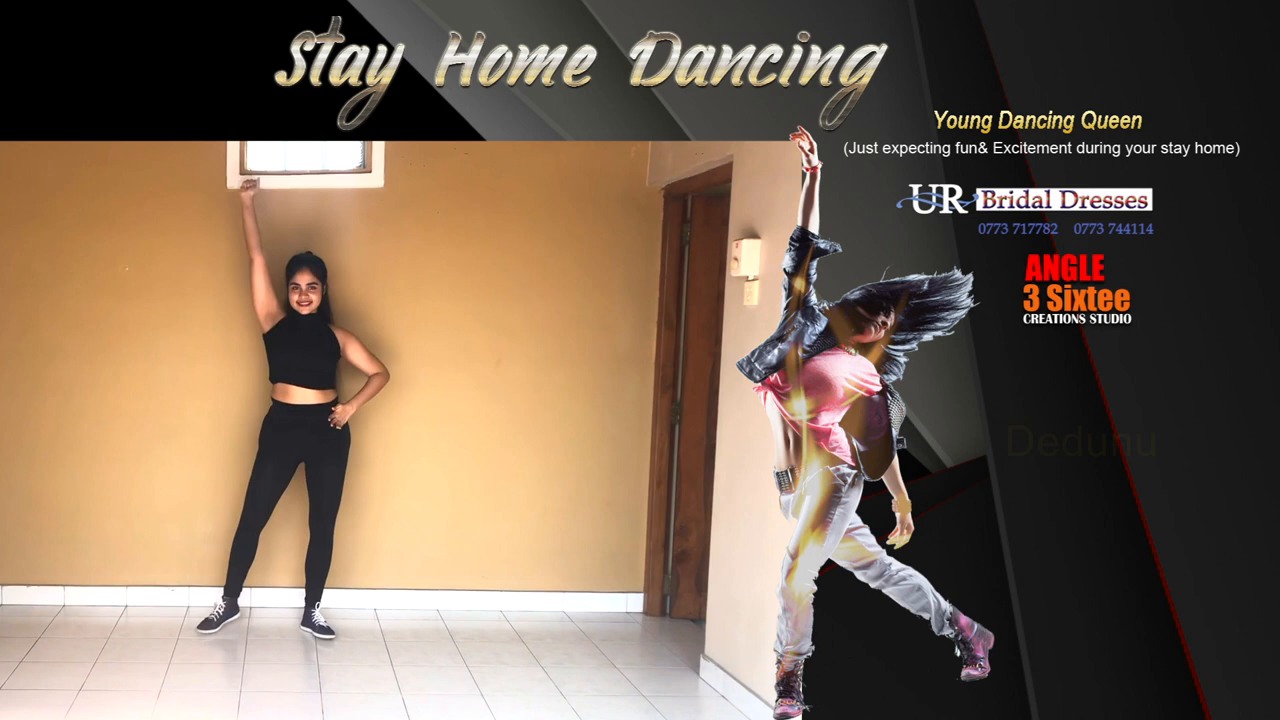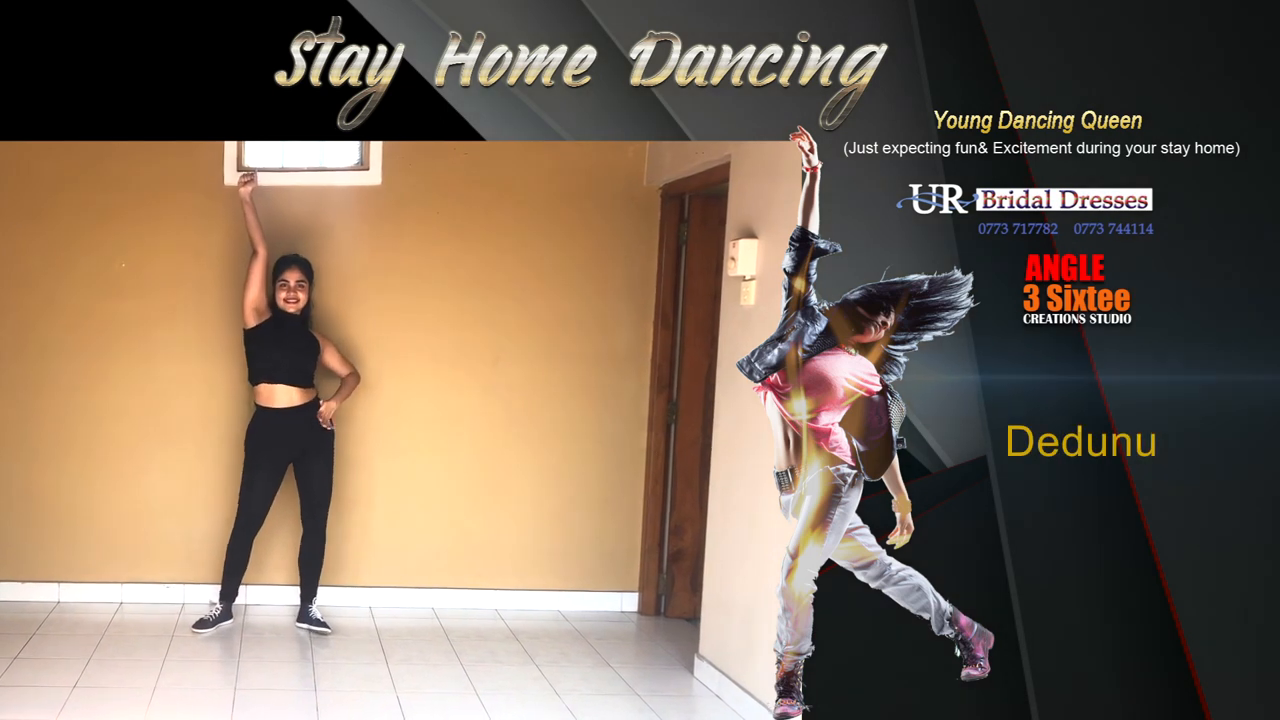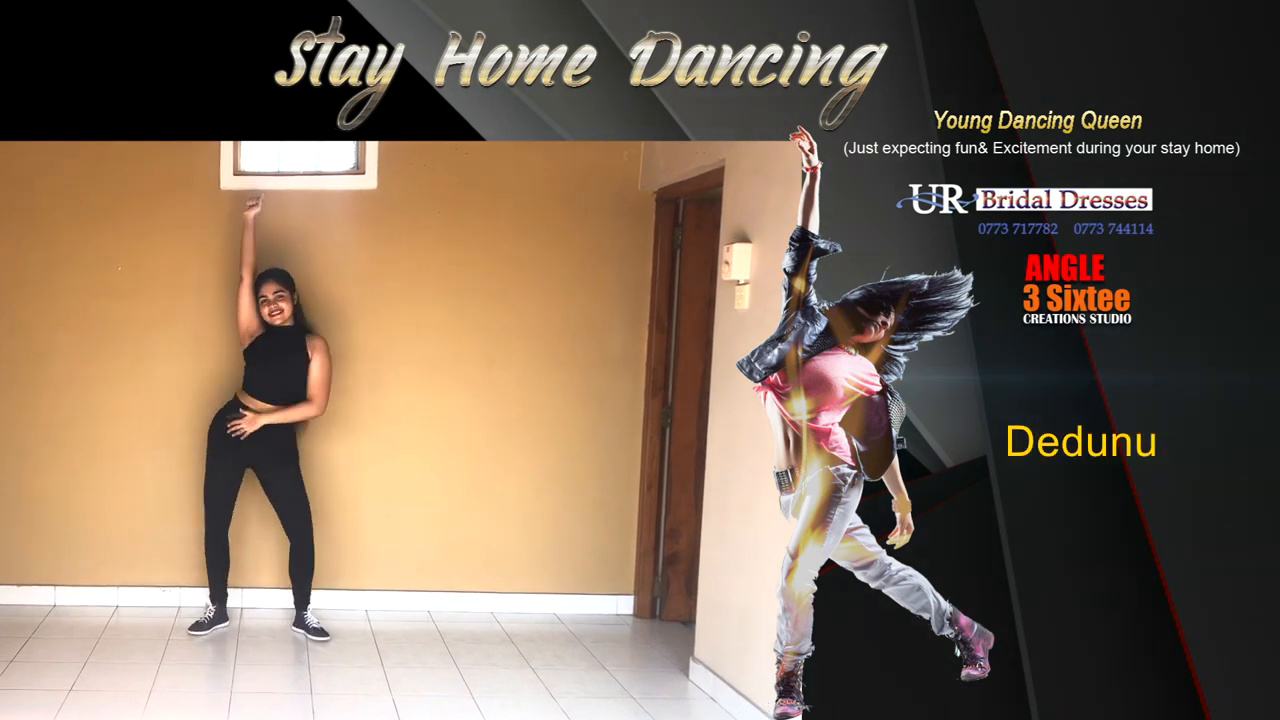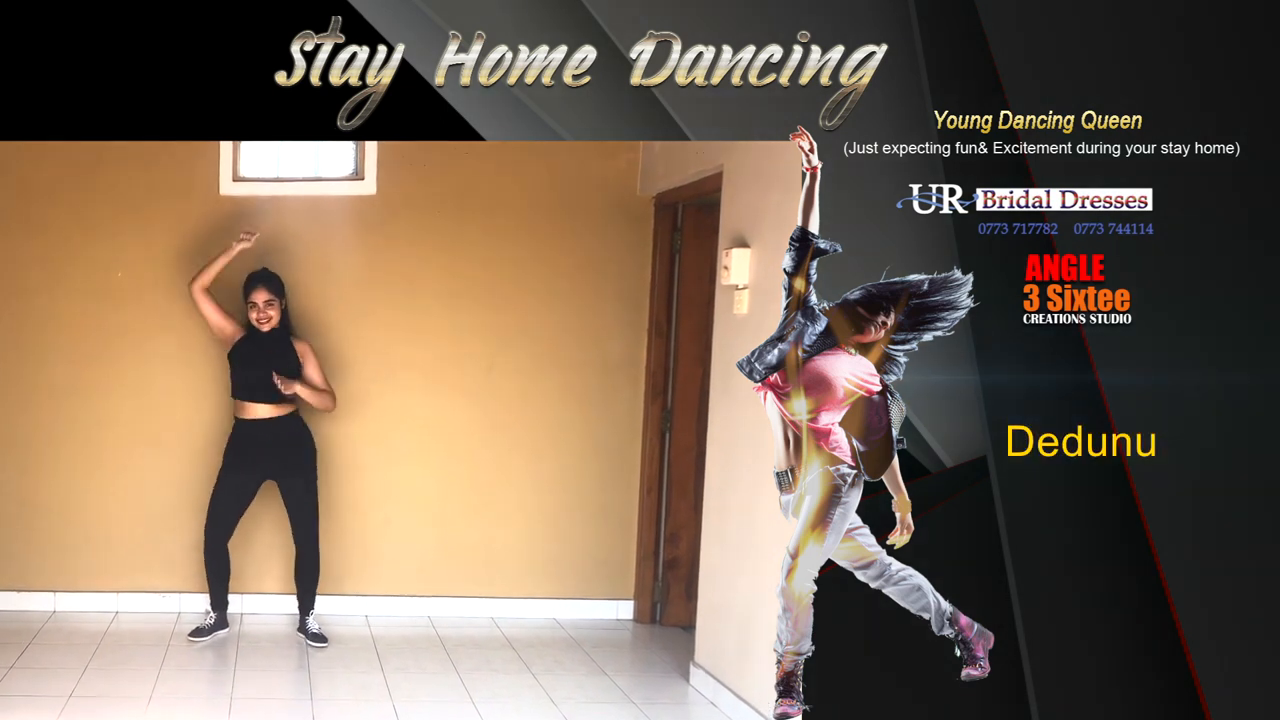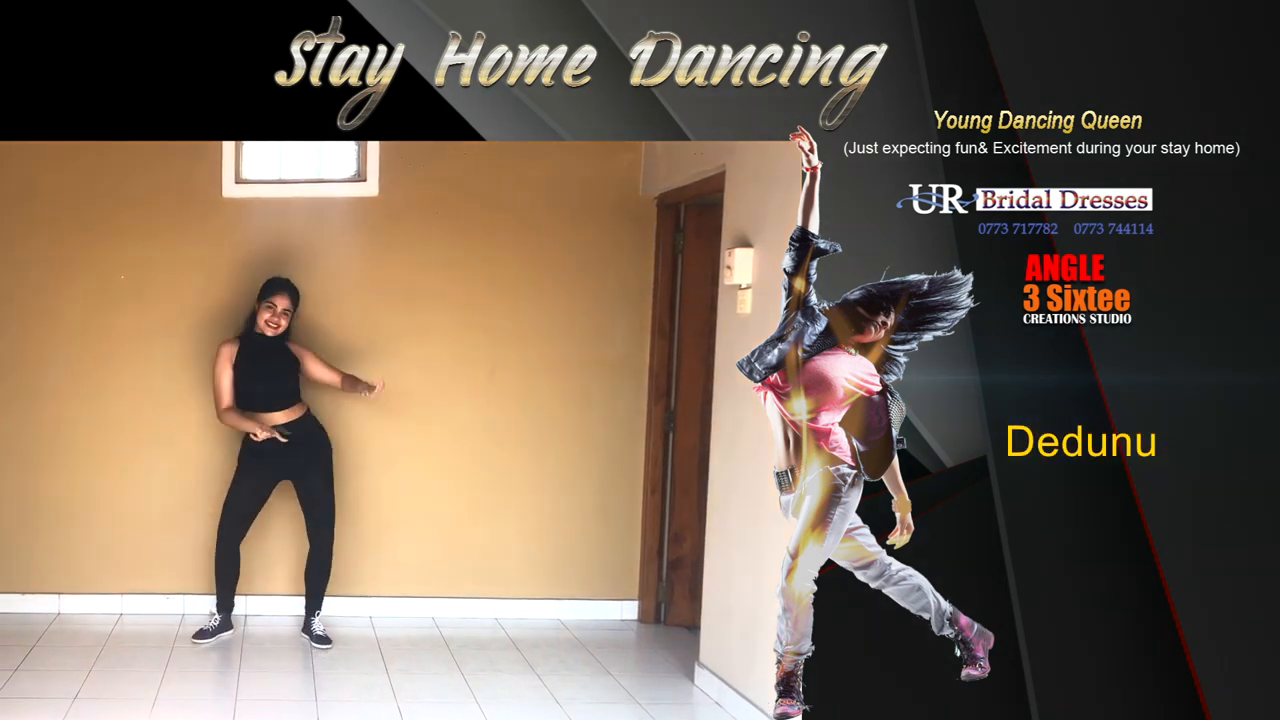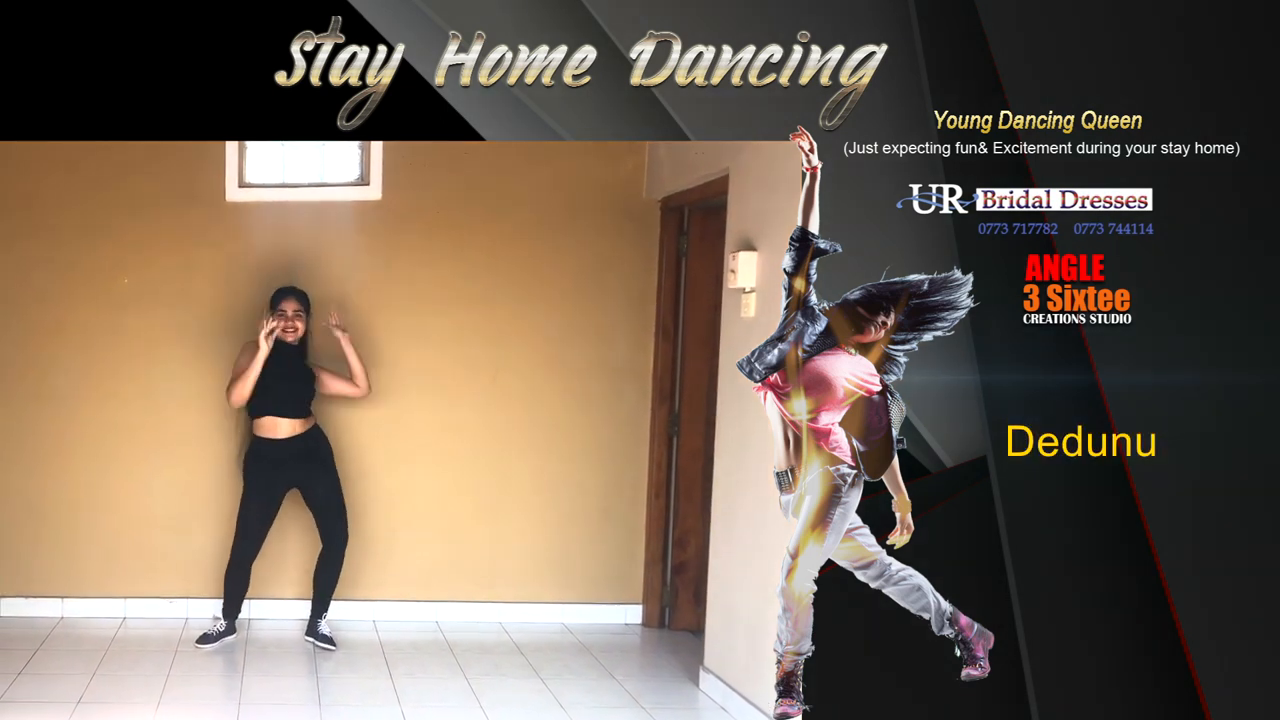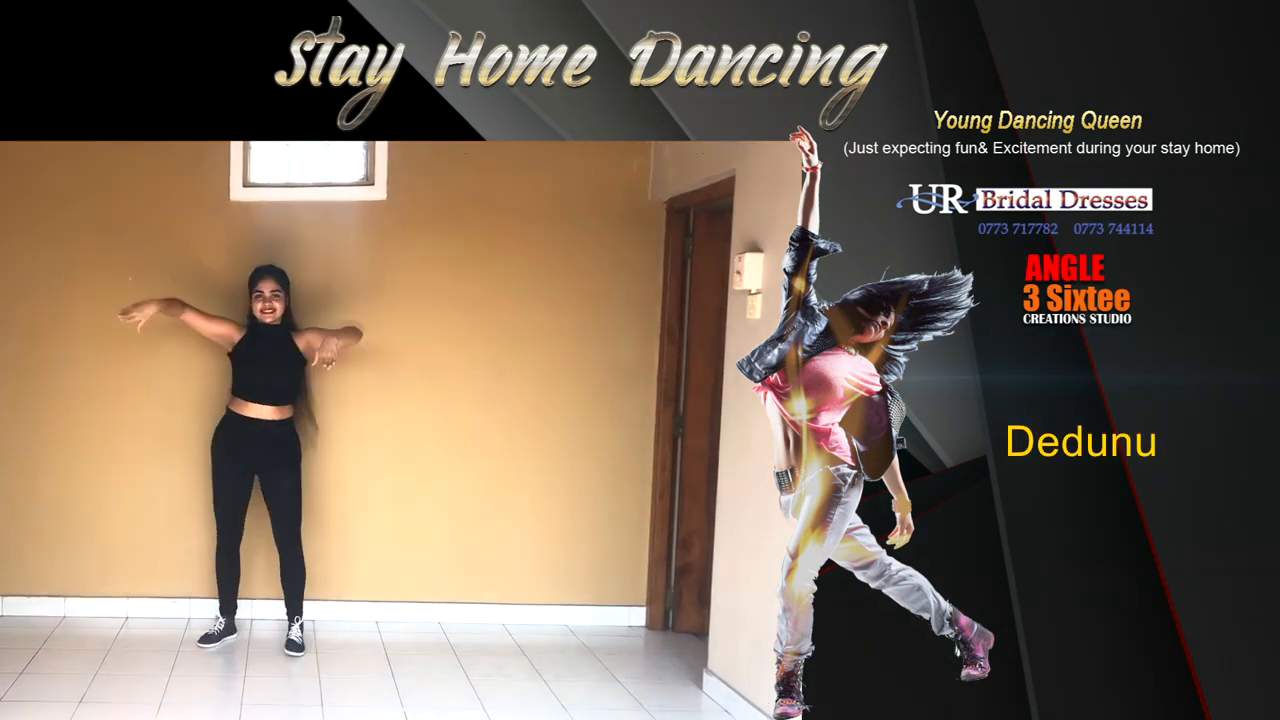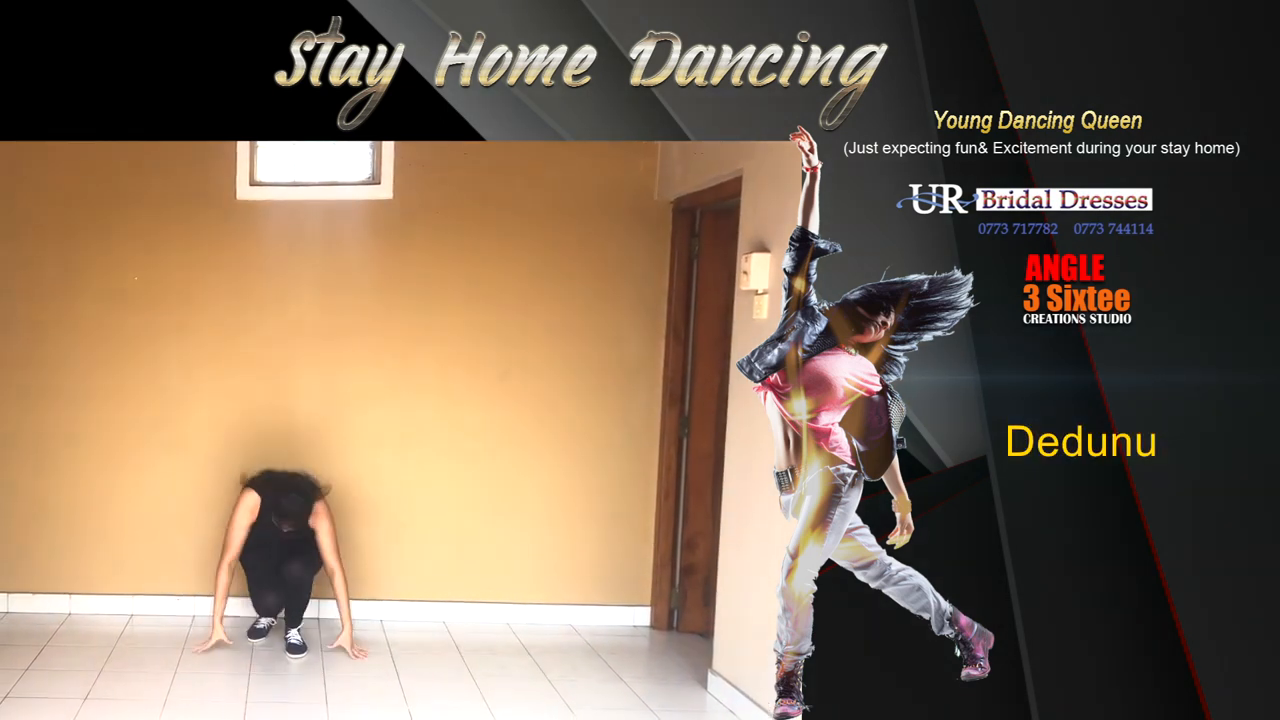
dt=0.7s
person 1, frame 1
left shoulder: (868, 380)
right shoulder: (805, 319)
left elbow: (881, 445)
right elbow: (805, 243)
left wrist: (902, 504)
right wrist: (813, 173)
left hip: (833, 474)
right hip: (793, 481)
left knee: (796, 575)
right knee: (875, 565)
person 1, frame 2
left shoulder: (868, 380)
right shoulder: (805, 317)
left elbow: (880, 446)
right elbow: (806, 242)
left wrist: (902, 504)
right wrist: (813, 171)
left hip: (833, 474)
right hip: (792, 481)
left knee: (796, 576)
right knee: (876, 567)
person 1, frame 3
left shoulder: (868, 380)
right shoulder: (805, 318)
left elbow: (881, 445)
right elbow: (805, 242)
left wrist: (903, 504)
right wrist: (813, 173)
left hip: (832, 474)
right hip: (791, 480)
left knee: (795, 576)
right knee: (876, 566)
person 1, frame 4
left shoulder: (868, 378)
right shoulder: (805, 318)
left elbow: (880, 446)
right elbow: (806, 243)
left wrist: (902, 504)
right wrist: (813, 172)
left hip: (832, 475)
right hip: (791, 481)
left knee: (795, 577)
right knee: (875, 567)
person 1, frame 5
left shoulder: (868, 379)
right shoulder: (806, 318)
left elbow: (880, 447)
right elbow: (806, 243)
left wrist: (902, 504)
right wrist: (813, 173)
left hip: (832, 474)
right hip: (791, 481)
left knee: (795, 576)
right knee: (876, 566)
person 1, frame 6
left shoulder: (868, 378)
right shoulder: (805, 319)
left elbow: (881, 445)
right elbow: (806, 244)
left wrist: (903, 504)
right wrist: (813, 173)
left hip: (832, 475)
right hip: (792, 482)
left knee: (795, 577)
right knee: (876, 567)
person 1, frame 7
left shoulder: (868, 378)
right shoulder: (804, 318)
left elbow: (881, 445)
right elbow: (806, 243)
left wrist: (902, 503)
right wrist: (813, 173)
left hip: (832, 474)
right hip: (792, 481)
left knee: (795, 576)
right knee: (876, 566)
right ankle: (966, 630)
person 1, frame 8
left shoulder: (868, 377)
right shoulder: (805, 318)
left elbow: (880, 445)
right elbow: (807, 243)
left wrist: (903, 504)
right wrist: (812, 173)
left hip: (832, 474)
right hip: (792, 480)
left knee: (795, 576)
right knee: (877, 567)
person 2, frame 1
left shoulder: (336, 335)
right shoulder: (274, 321)
left elbow: (378, 373)
right elbow: (256, 262)
left wrist: (353, 406)
right wrist: (246, 207)
left hip: (327, 430)
right hip: (281, 428)
left knee: (322, 524)
right knee: (252, 516)
left ankle: (312, 611)
right ankle: (227, 602)
person 2, frame 2
left shoulder: (313, 339)
right shoulder: (258, 319)
left elbow: (350, 373)
right elbow: (259, 254)
left wrist: (335, 402)
right wrist: (245, 199)
left hip: (312, 429)
right hip: (268, 431)
left knee: (315, 522)
right knee: (247, 522)
left ankle: (308, 608)
right ankle: (224, 605)
person 2, frame 3
left shoulder: (313, 345)
right shoulder: (254, 337)
left elbow: (316, 404)
right elbow: (244, 276)
left wrist: (263, 417)
right wrist: (249, 221)
left hip: (277, 442)
right hip: (230, 431)
left knee: (300, 531)
right knee: (215, 522)
left ankle: (303, 613)
right ankle: (218, 608)
person 2, frame 4
left shoulder: (297, 348)
right shoulder: (237, 338)
left elbow: (328, 401)
right elbow: (197, 289)
left wrist: (298, 387)
right wrist: (235, 250)
left hip: (290, 445)
right hip: (244, 446)
left knee: (307, 537)
right knee: (215, 533)
left ankle: (306, 618)
right ankle: (218, 615)
person 2, frame 5
left shoulder: (293, 352)
right shoulder: (231, 350)
left elbow: (339, 380)
right elbow: (224, 410)
left wrist: (361, 387)
right wrist: (252, 425)
left hip: (308, 443)
right hip: (260, 448)
left knee: (322, 535)
right knee: (228, 533)
left ankle: (312, 619)
right ankle: (222, 616)
person 2, frame 6
left shoulder: (308, 368)
right shoulder: (256, 357)
left elbow: (361, 389)
right elbow: (234, 399)
left wrist: (343, 338)
right wrist: (261, 352)
left hip: (312, 454)
right hip: (266, 460)
left knee: (337, 539)
right knee: (244, 548)
left ankle: (317, 621)
right ankle: (228, 622)
person 2, frame 7
left shoulder: (301, 340)
right shoulder: (238, 335)
left elbow: (353, 333)
right elbow: (184, 311)
left wrist: (336, 341)
right wrist: (156, 306)
left hip: (279, 443)
right hip: (232, 439)
left knee: (288, 537)
right knee: (227, 536)
left ankle: (296, 622)
right ankle: (226, 619)
person 2, frame 8
left shoulder: (316, 506)
right shoulder: (253, 498)
left elbow: (334, 567)
right elbow: (228, 560)
left wrist: (347, 629)
right wrist: (217, 623)
left hip: (303, 546)
right hip: (261, 547)
left knee: (296, 570)
right knee: (268, 599)
left ankle: (293, 629)
right ankle: (267, 615)
